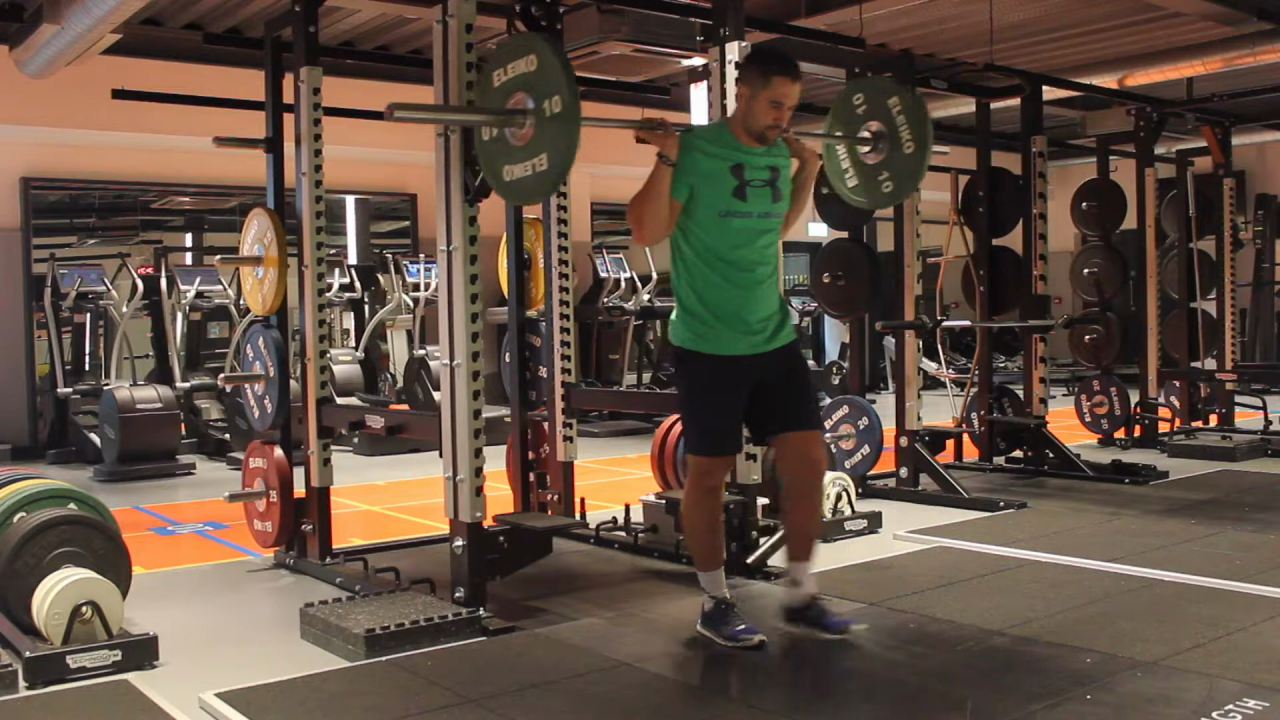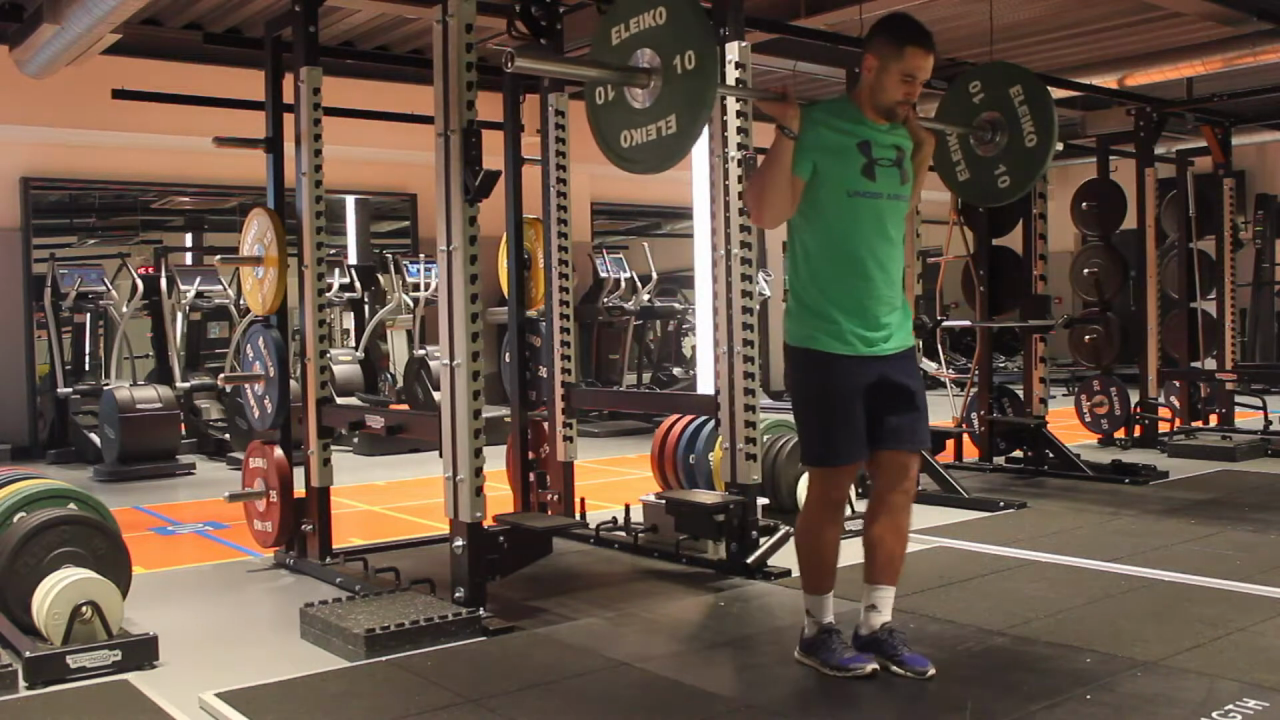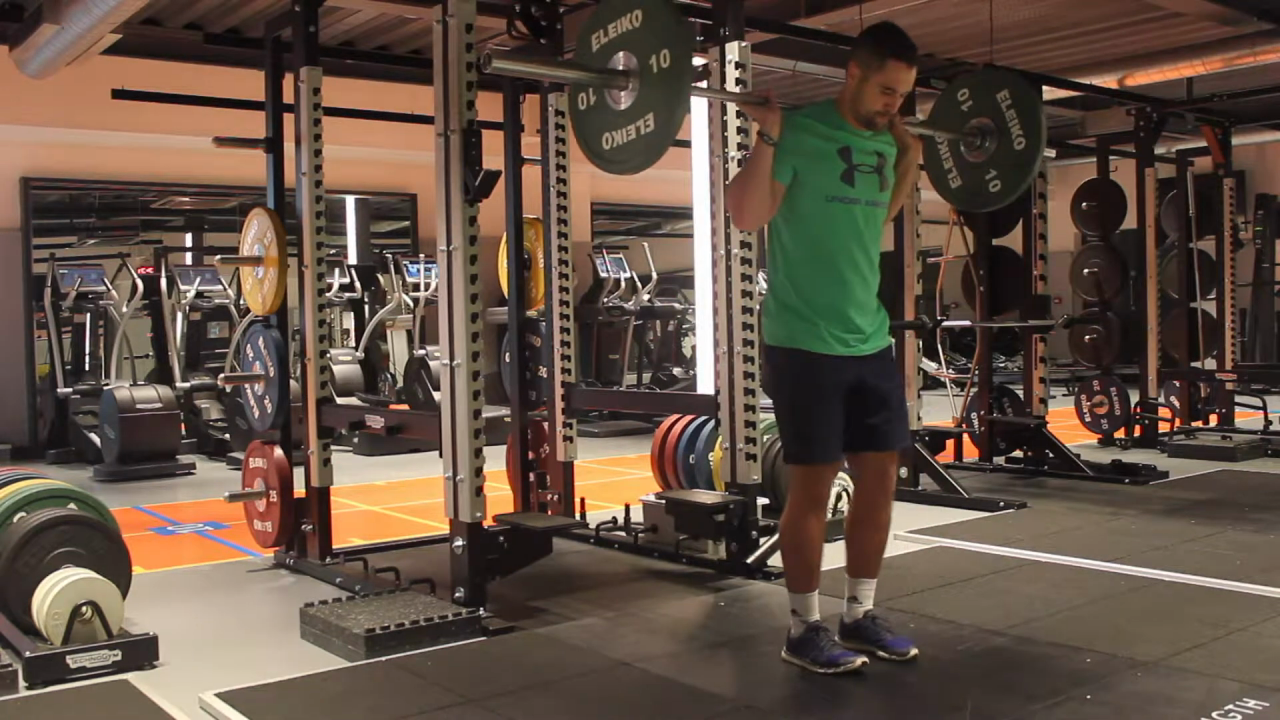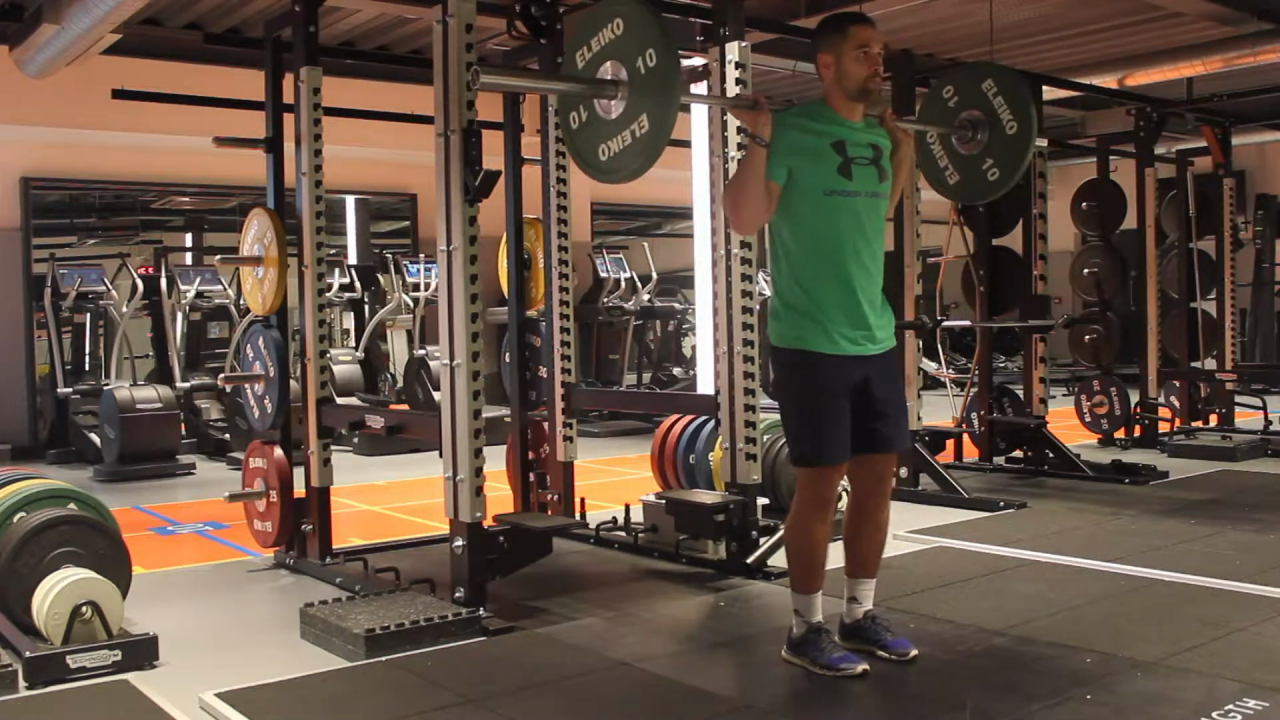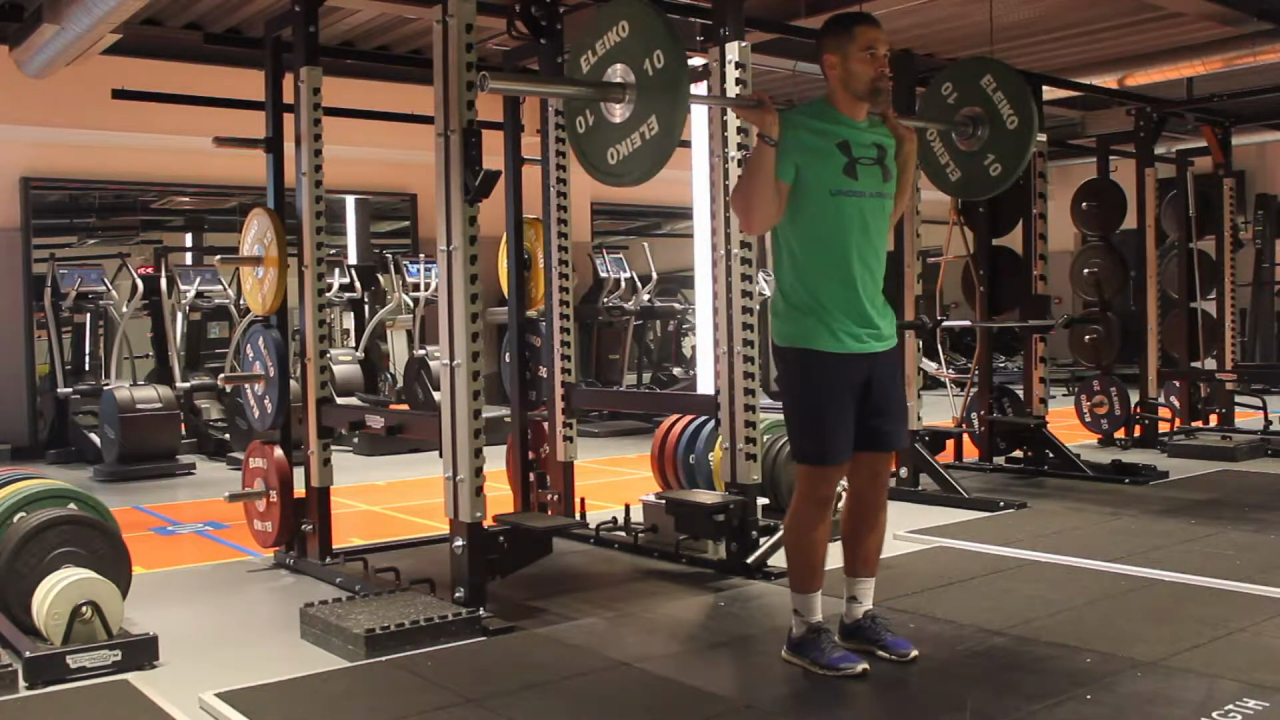
dt=1s
person 1, frame 1
left shoulder: (778, 156)
right shoulder: (696, 150)
right elbow: (648, 230)
left wrist: (808, 167)
right wrist: (666, 158)
left hip: (774, 339)
right hip: (709, 346)
left knee: (807, 460)
right knee: (709, 474)
left ankle: (801, 595)
right ankle: (715, 603)
person 1, frame 2
left shoulder: (899, 137)
right shoulder: (819, 128)
right elbow: (767, 212)
left wrist: (924, 150)
right wrist: (787, 129)
left hip: (893, 341)
right hip: (827, 344)
left knee: (898, 483)
right knee: (833, 488)
left ankle: (876, 627)
right ankle: (817, 630)
person 1, frame 3
left shoulder: (883, 143)
right shoulder: (800, 131)
right elbow: (747, 215)
left wrist: (909, 159)
right wrist: (767, 133)
left hip: (870, 340)
right hip: (805, 343)
left knee: (880, 477)
right knee: (814, 484)
left ankle: (858, 615)
right ankle: (804, 628)
person 1, frame 4
left shoulder: (876, 137)
right shoulder: (792, 131)
right elbow: (744, 219)
left wrist: (904, 152)
right wrist: (758, 135)
left hip: (875, 339)
right hip: (812, 343)
left knee: (877, 479)
right knee: (820, 484)
left ankle: (860, 615)
right ankle: (806, 629)
person 1, frame 5
left shoulder: (881, 136)
right shoulder: (799, 129)
right elbow: (755, 218)
left wrist: (908, 150)
right wrist: (766, 135)
left hip: (877, 336)
right hip: (816, 341)
left knee: (874, 479)
right knee: (820, 483)
left ankle: (859, 615)
right ankle: (806, 628)
